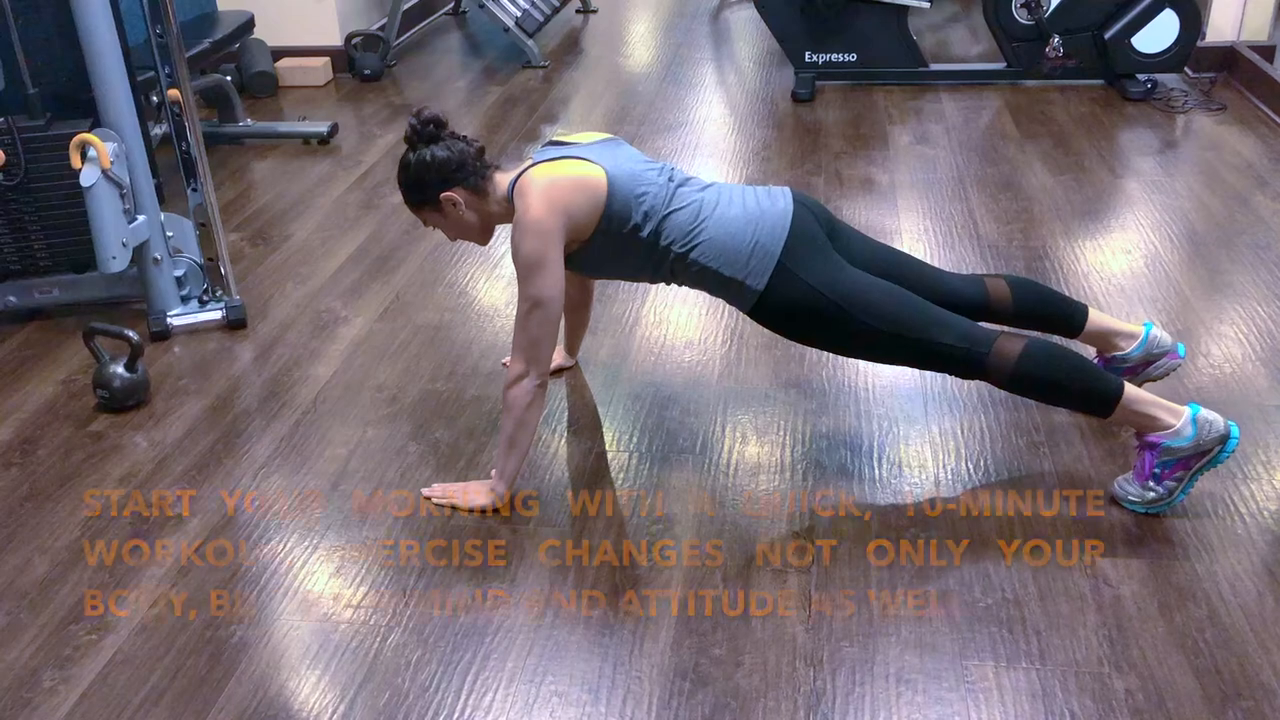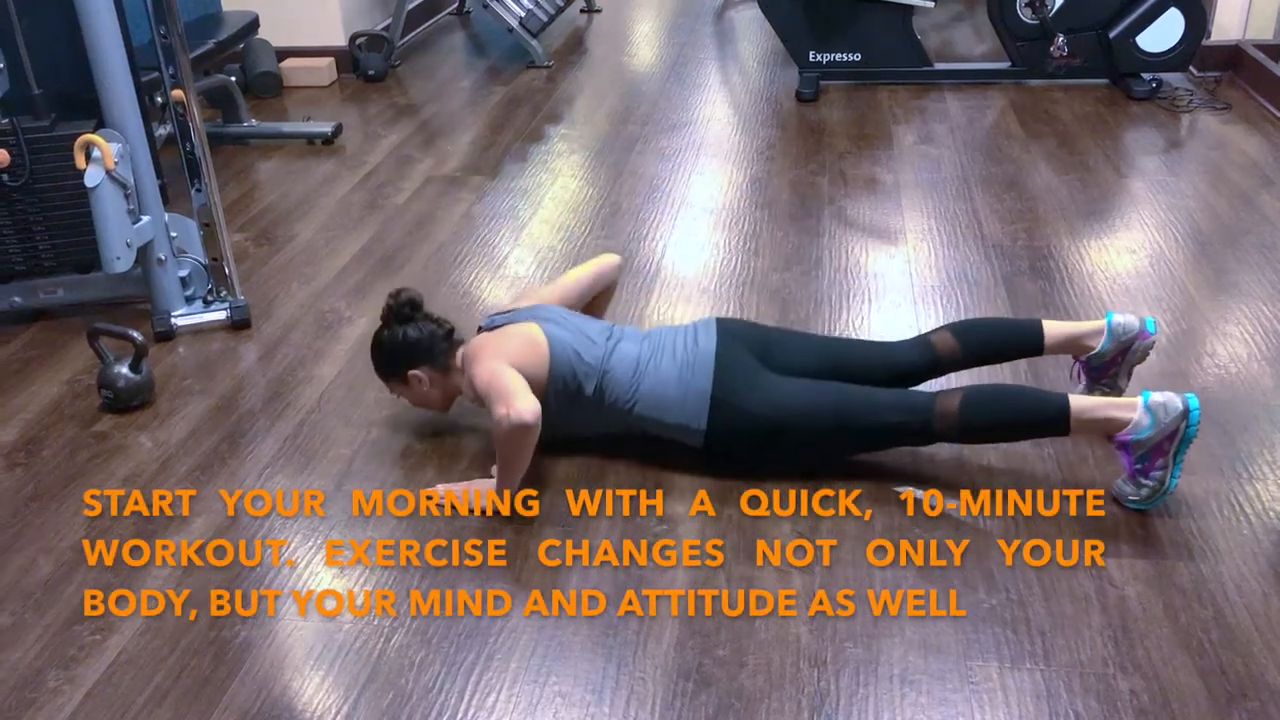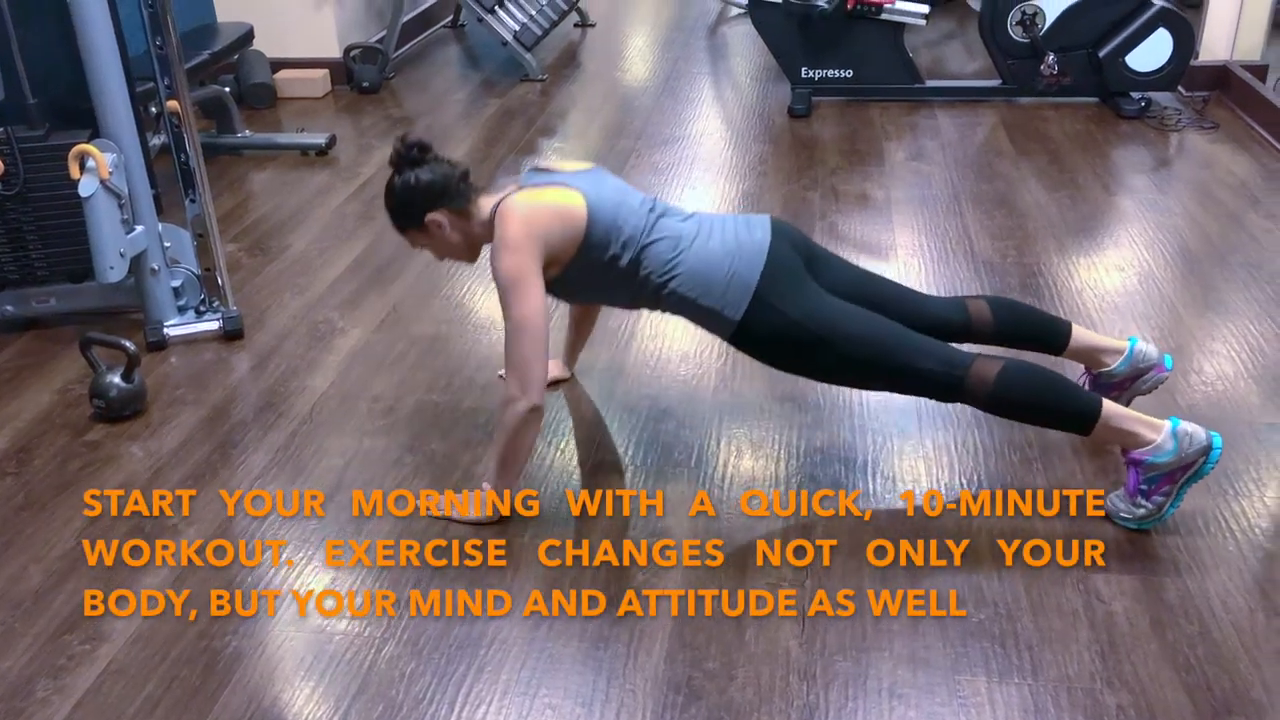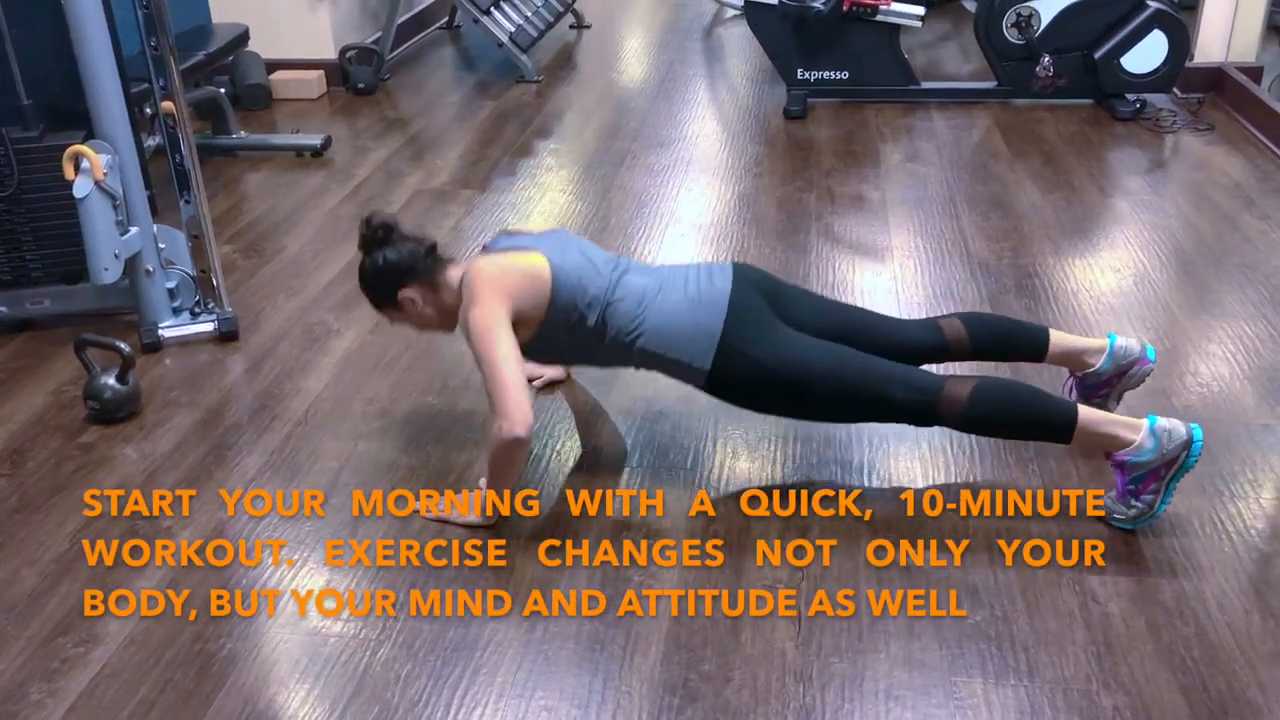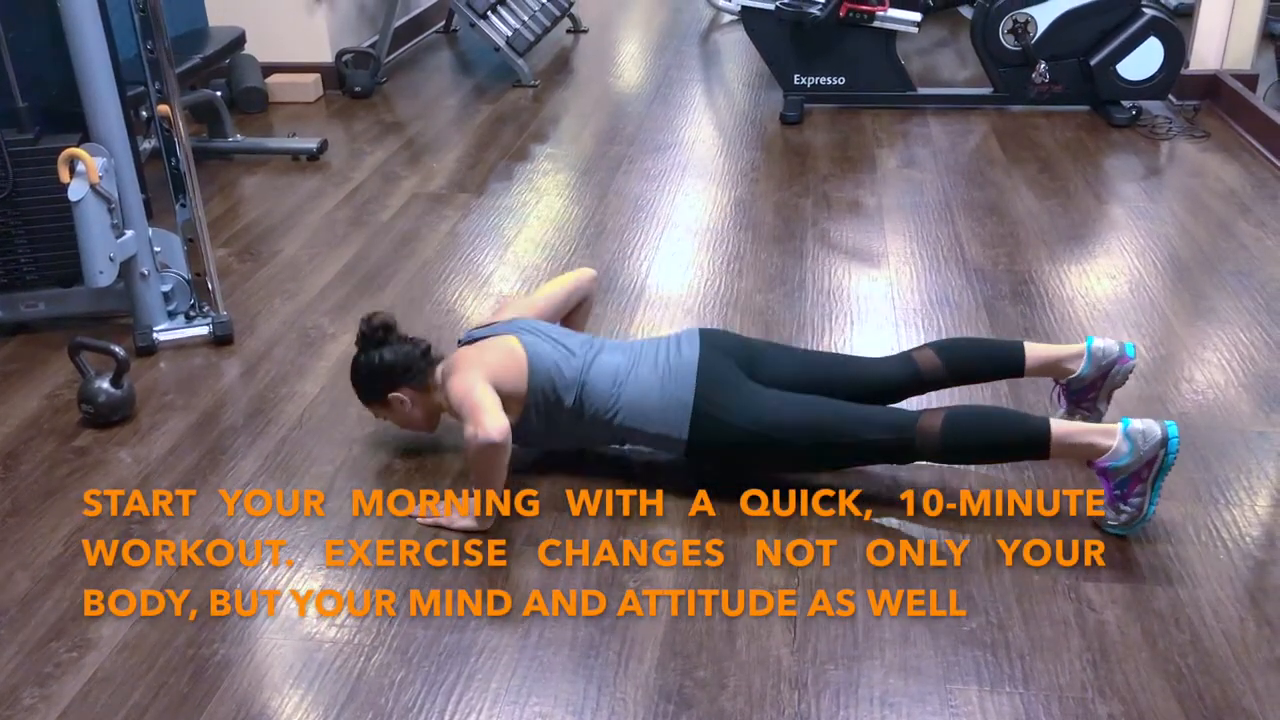
dt=1s
person 1, frame 1
left shoulder: (533, 208)
right shoulder: (553, 159)
left elbow: (526, 370)
left wrist: (497, 487)
right wrist: (570, 351)
left hip: (771, 270)
right hip: (778, 217)
left knee: (958, 344)
right knee: (957, 297)
left ankle: (1179, 427)
right ankle: (1129, 339)
person 1, frame 2
left shoulder: (485, 366)
right shoulder: (516, 317)
left elbow: (524, 417)
right elbow: (609, 262)
left wrist: (503, 490)
left hip: (722, 409)
right hip: (719, 344)
left knee: (912, 418)
right knee: (907, 360)
left ankle: (1139, 419)
right ankle: (1102, 335)
person 1, frame 3
left shoulder: (512, 237)
right shoulder: (539, 183)
left elbow: (523, 398)
left wrist: (493, 498)
right wrist: (570, 361)
left hip: (746, 300)
right hip: (757, 245)
left knee: (940, 371)
right knee: (940, 317)
left ankle: (1161, 442)
right ankle: (1119, 356)
person 1, frame 4
left shoulder: (480, 300)
right shoulder: (506, 251)
left elbow: (516, 428)
left wrist: (490, 505)
right wrist: (561, 355)
left hip: (726, 349)
right hip: (726, 290)
left knee: (915, 394)
right knee: (916, 342)
left ankle: (1139, 440)
right ankle: (1100, 353)
person 1, frame 5
left shoulder: (462, 378)
right shoulder: (498, 327)
left elbow: (490, 435)
right elbow: (585, 278)
left wrist: (483, 511)
left hip: (705, 417)
right hip: (698, 355)
left knee: (895, 433)
right knee: (888, 378)
left ankle: (1118, 443)
right ankle: (1081, 358)
